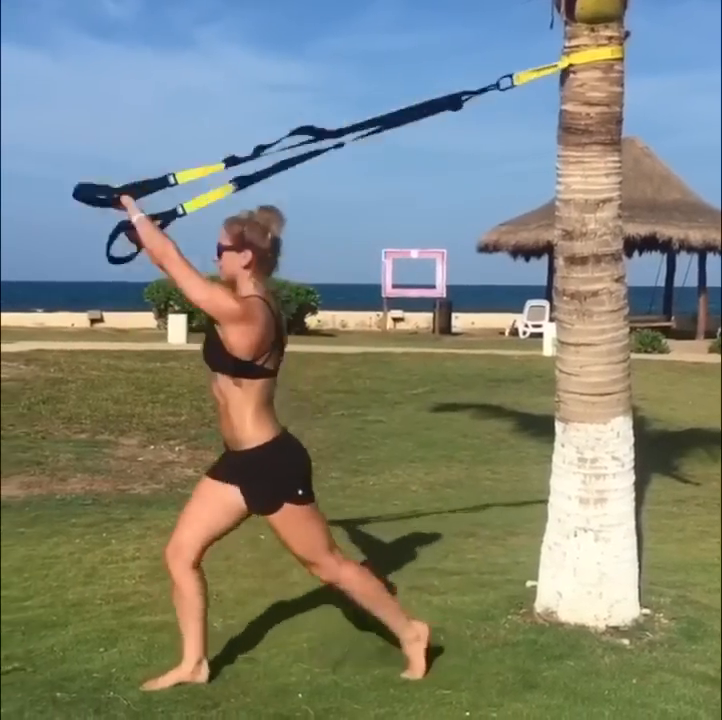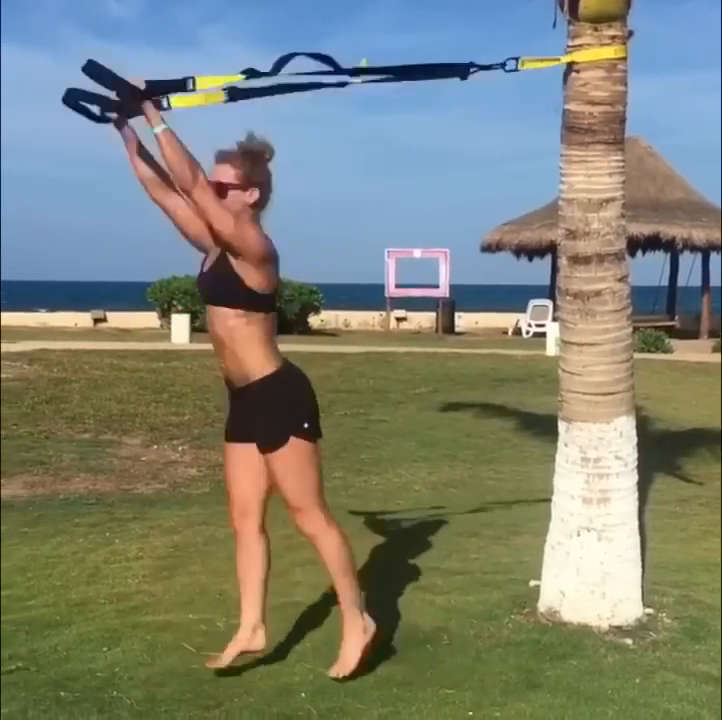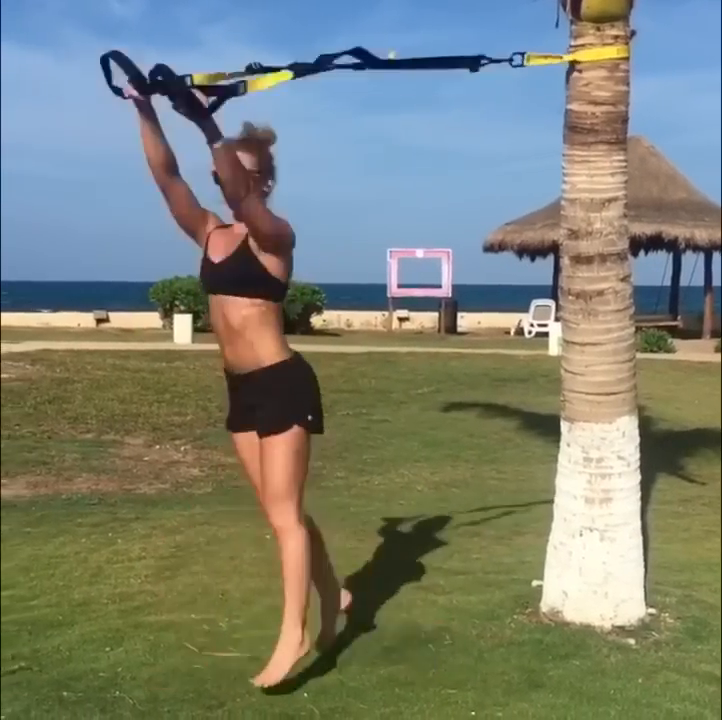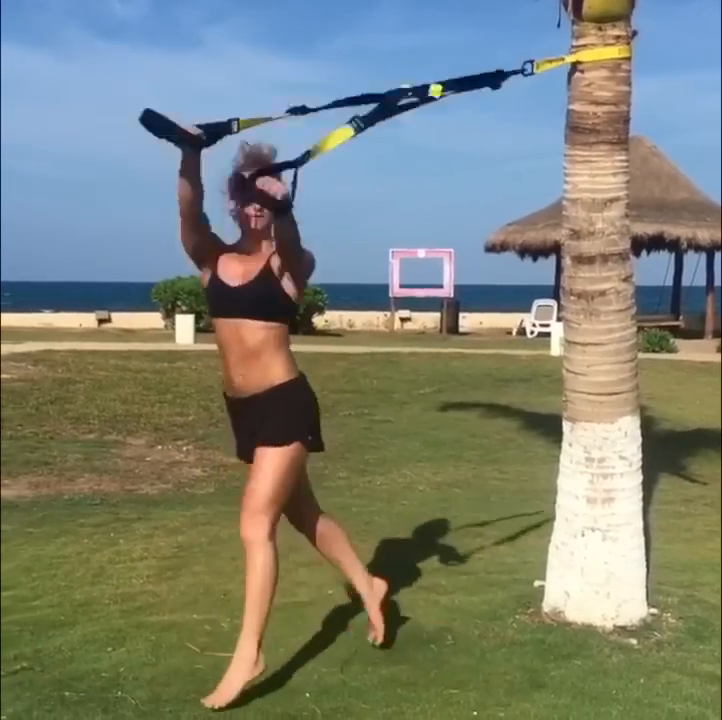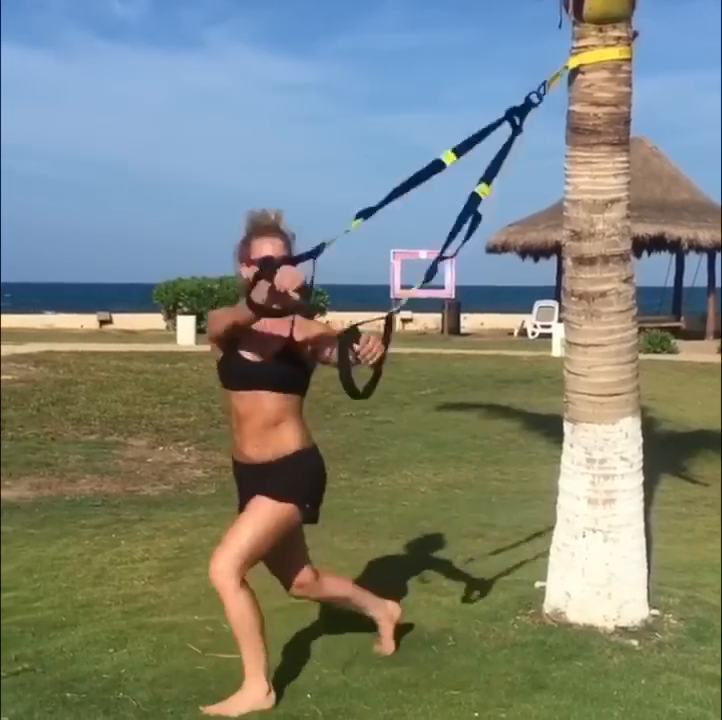
dt=0.1s
person 1, frame 1
left shoulder: (242, 311)
right shoulder: (253, 308)
left elbow: (175, 265)
right elbow: (185, 274)
left wrist: (134, 213)
right wrist: (142, 223)
left hip: (271, 464)
right hip: (242, 460)
left knee: (328, 564)
right knee: (179, 553)
left ankle: (408, 629)
right ankle: (192, 660)
person 1, frame 2
left shoulder: (251, 247)
right shoulder: (217, 244)
left elbow: (192, 185)
right elbow: (164, 192)
left wrist: (155, 118)
right wrist: (128, 133)
left hip: (280, 396)
right hip: (244, 401)
left knee: (308, 517)
right knee: (245, 521)
left ankle: (356, 620)
right ankle: (251, 628)
person 1, frame 3
left shoulder: (273, 235)
right shoulder: (211, 234)
left elbow: (241, 192)
right elbow: (168, 178)
left wrist: (209, 126)
right wrist: (144, 113)
left hip: (283, 386)
right hip: (243, 389)
left knee: (283, 510)
right knee: (281, 510)
left ankle: (294, 633)
right ankle: (331, 596)
person 1, frame 4
left shoulder: (291, 263)
right shoulder: (213, 260)
left elbow: (292, 245)
right elbow: (190, 220)
left wrist: (274, 201)
right wrist: (188, 166)
left hip: (285, 407)
right hip: (242, 412)
left knee: (256, 526)
right knee: (303, 514)
left ankle: (249, 656)
right ankle: (368, 587)
person 1, frame 5
left shoulder: (306, 330)
right shoulder: (228, 328)
left elbow: (336, 354)
right elbow: (222, 321)
left wrist: (363, 349)
right wrist: (267, 291)
left hip: (293, 471)
right hip: (250, 475)
left knee: (224, 568)
right knee: (300, 581)
right ankle: (381, 611)
